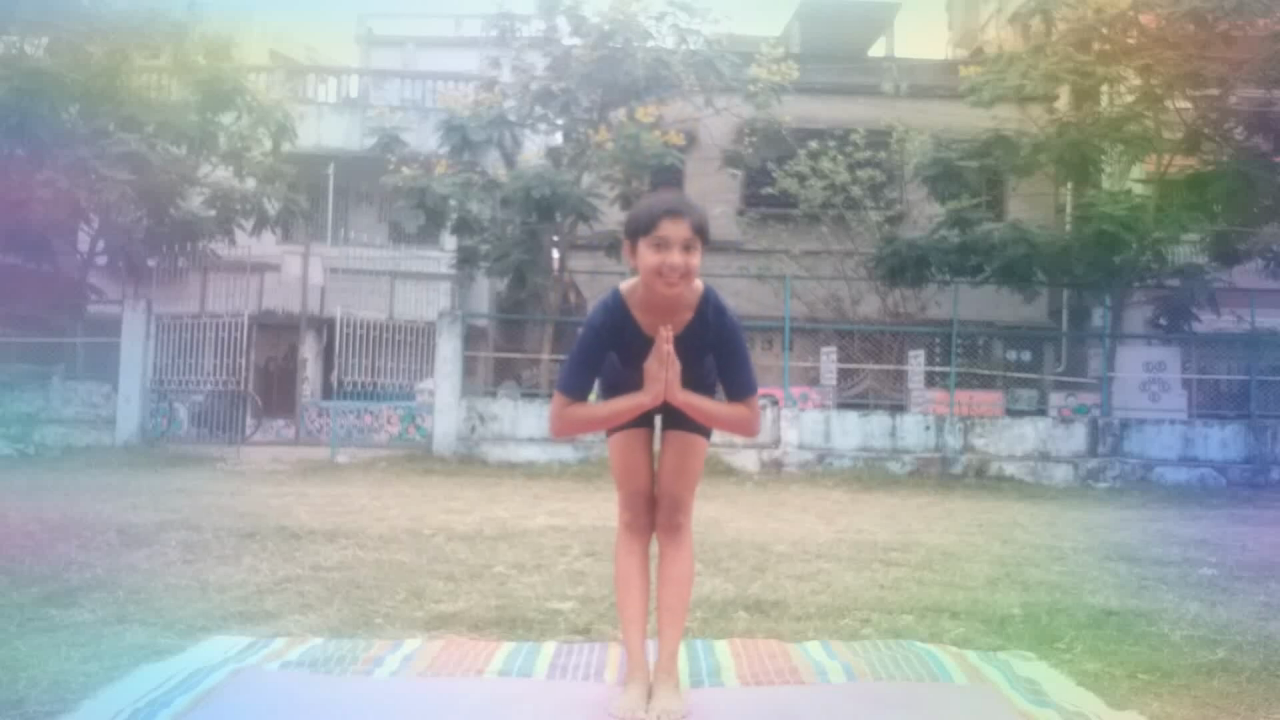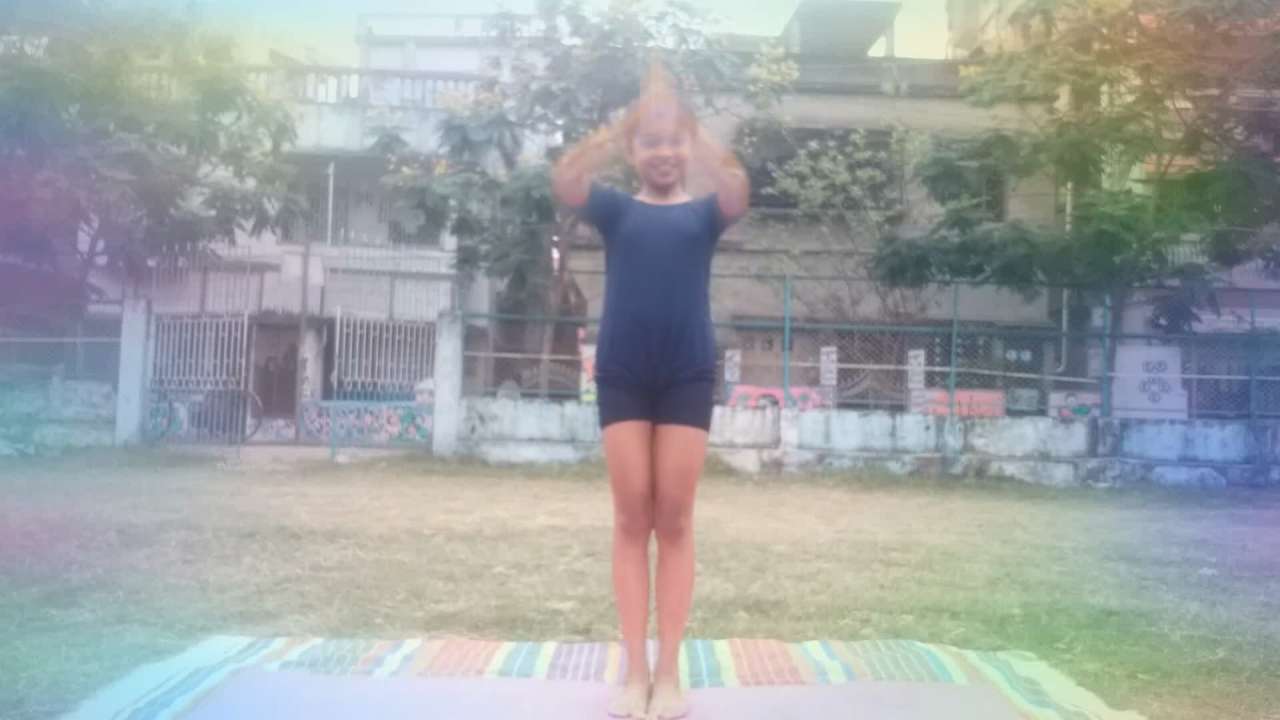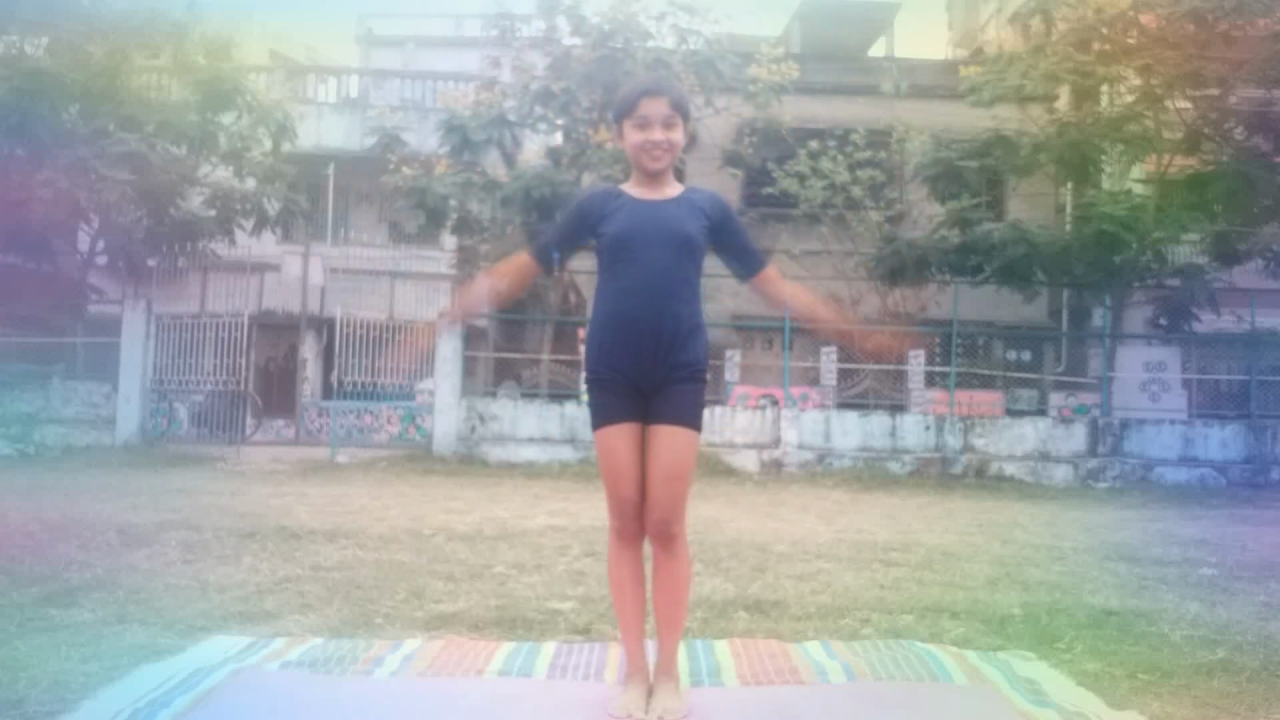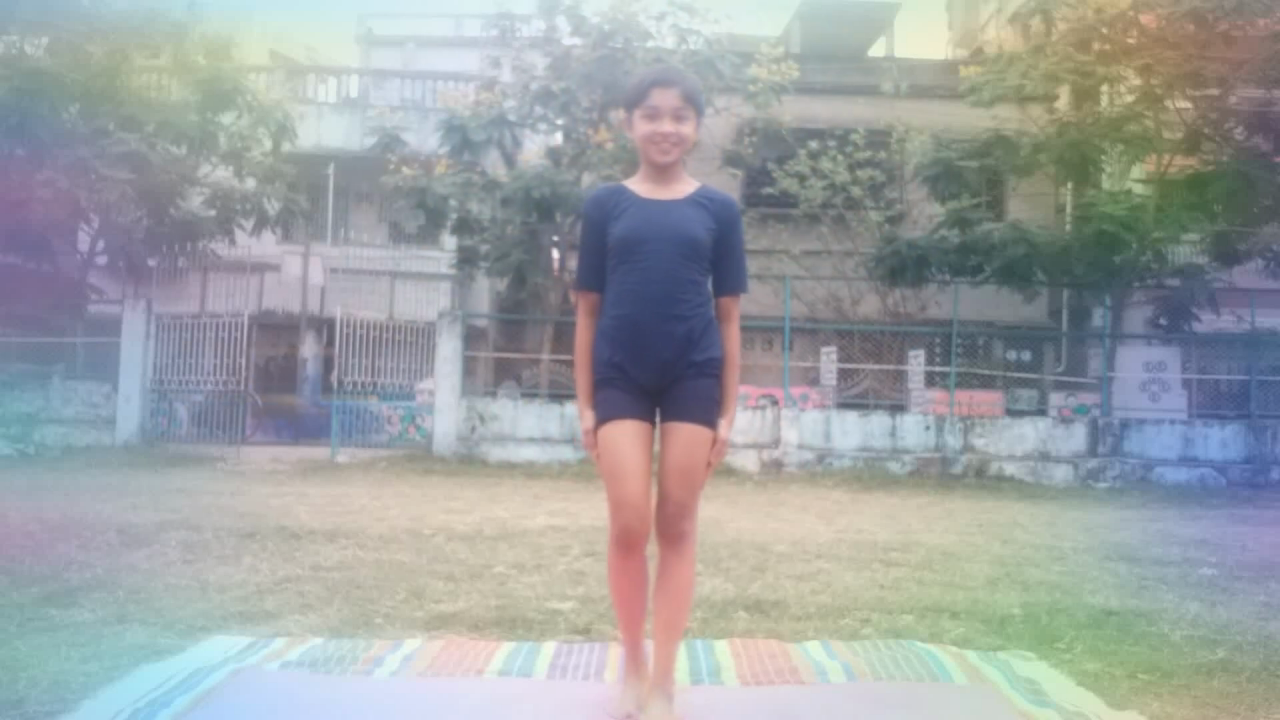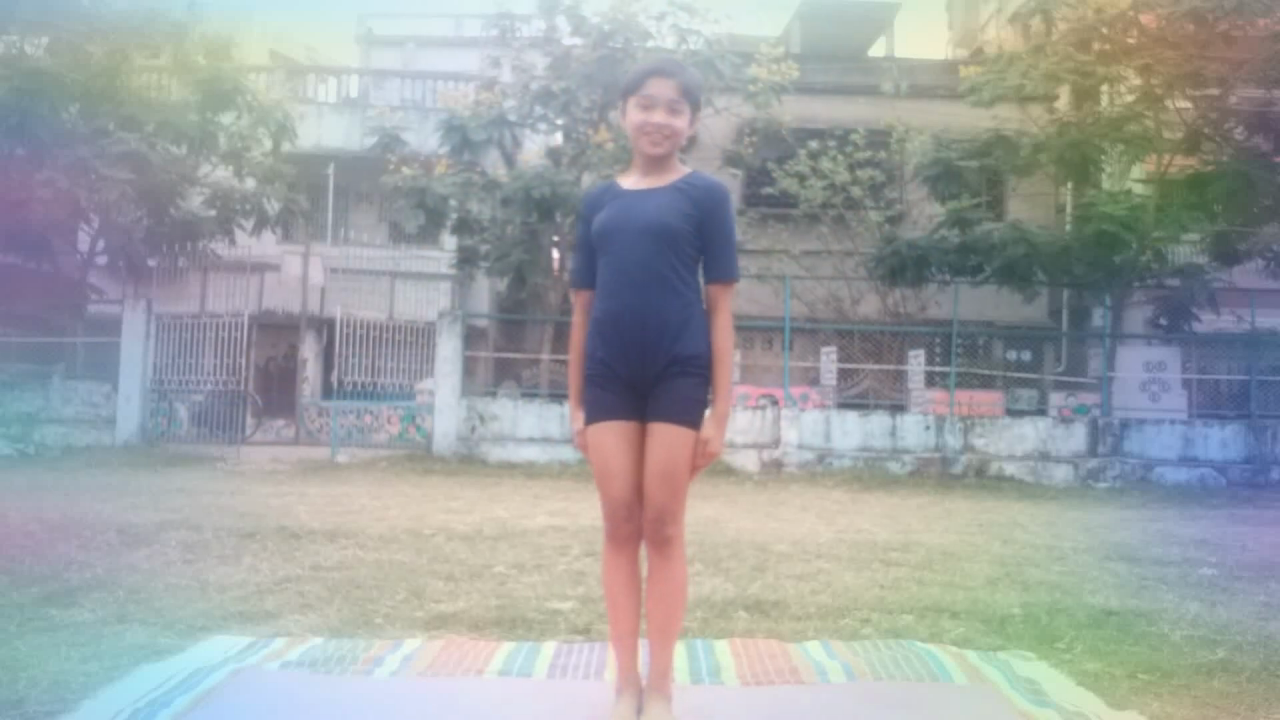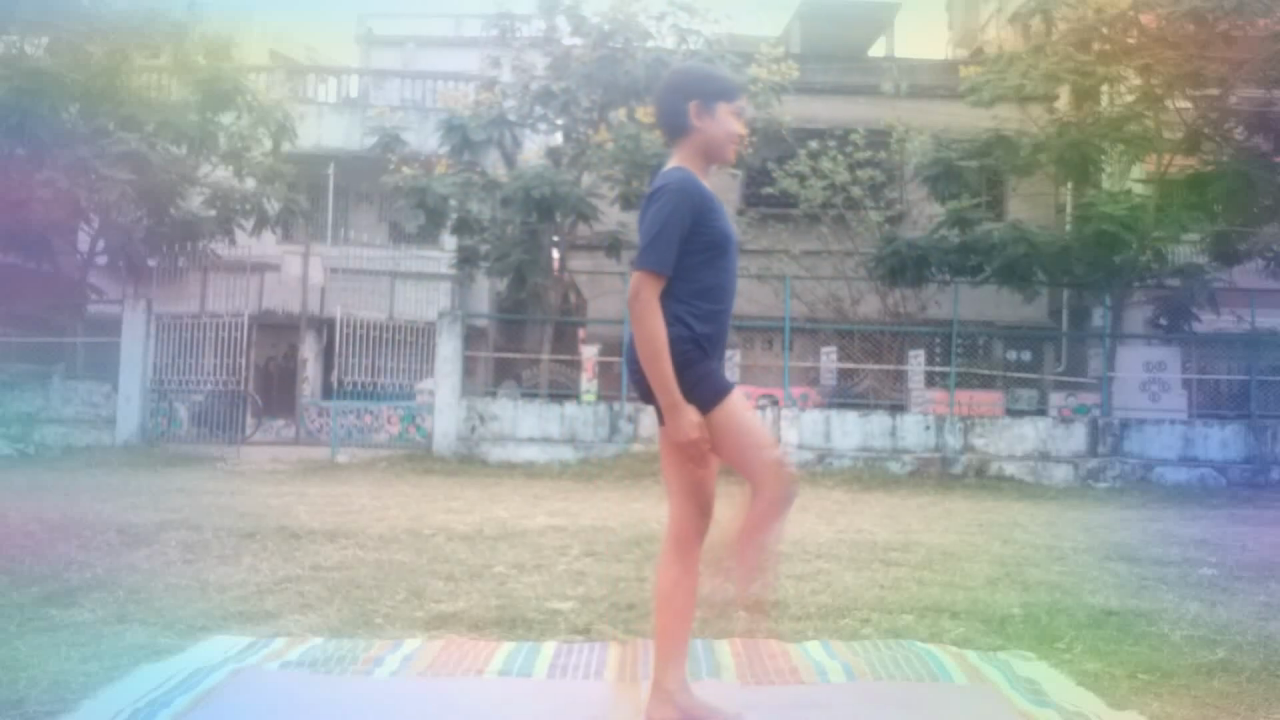
dt=0.7s
person 1, frame 1
left shoulder: (716, 315)
right shoulder: (609, 314)
left elbow: (749, 420)
right elbow: (561, 420)
left wrist: (678, 394)
right wrist: (645, 396)
left hip: (692, 398)
right hip: (628, 398)
left knee: (674, 518)
right knee: (635, 518)
left ankle: (668, 673)
right ankle: (635, 672)
person 1, frame 2
left shoulder: (704, 212)
right shoulder: (617, 211)
left elbow: (736, 191)
right elbow: (565, 186)
left wrist: (686, 123)
right wrist: (621, 126)
left hip: (688, 375)
right hip: (621, 375)
left knee: (674, 520)
right knee: (632, 518)
person 1, frame 3
left shoulder: (707, 208)
right shoulder: (598, 205)
left elbow: (768, 280)
right elbow: (527, 265)
left wrist: (842, 324)
right wrist: (453, 311)
left hip: (680, 375)
right hip: (612, 375)
left knee: (667, 525)
right knee: (625, 523)
person 1, frame 4
left shoulder: (719, 209)
right shoulder: (604, 205)
left elbow: (729, 316)
right elbow: (588, 311)
left wrist: (728, 410)
right wrist: (584, 403)
left hip: (693, 378)
right hip: (621, 378)
left knee: (677, 528)
right knee: (629, 526)
right ankle: (632, 665)
person 1, frame 5
left shoulder: (706, 194)
right shoulder: (597, 201)
left elbow: (720, 307)
right elbow: (582, 307)
left wrist: (720, 410)
right wrist: (575, 402)
left hip: (678, 373)
right hip: (609, 377)
left knee: (663, 529)
right knee: (619, 527)
person 1, frame 6
left shoulder: (691, 192)
right shoulder: (677, 191)
right elbow: (639, 296)
right wrist: (674, 403)
left hip: (693, 369)
right hip: (677, 366)
left knee: (692, 520)
right knee: (776, 481)
right ankle: (742, 610)
